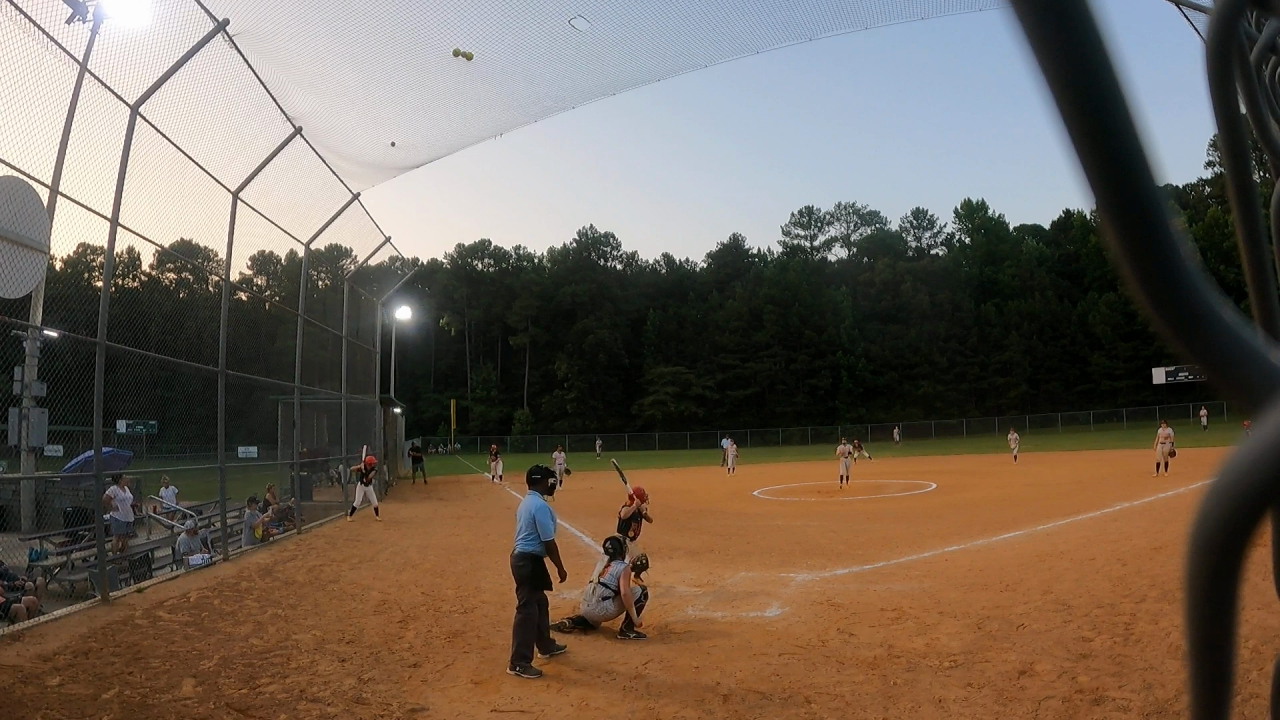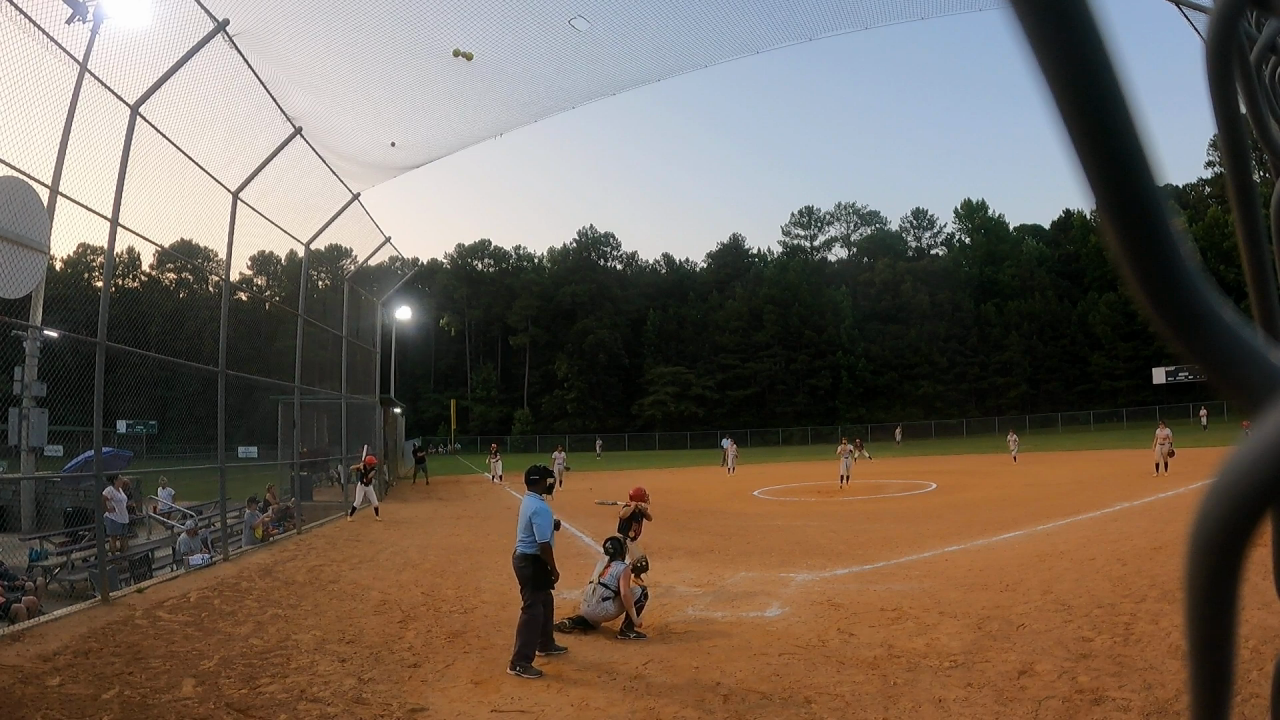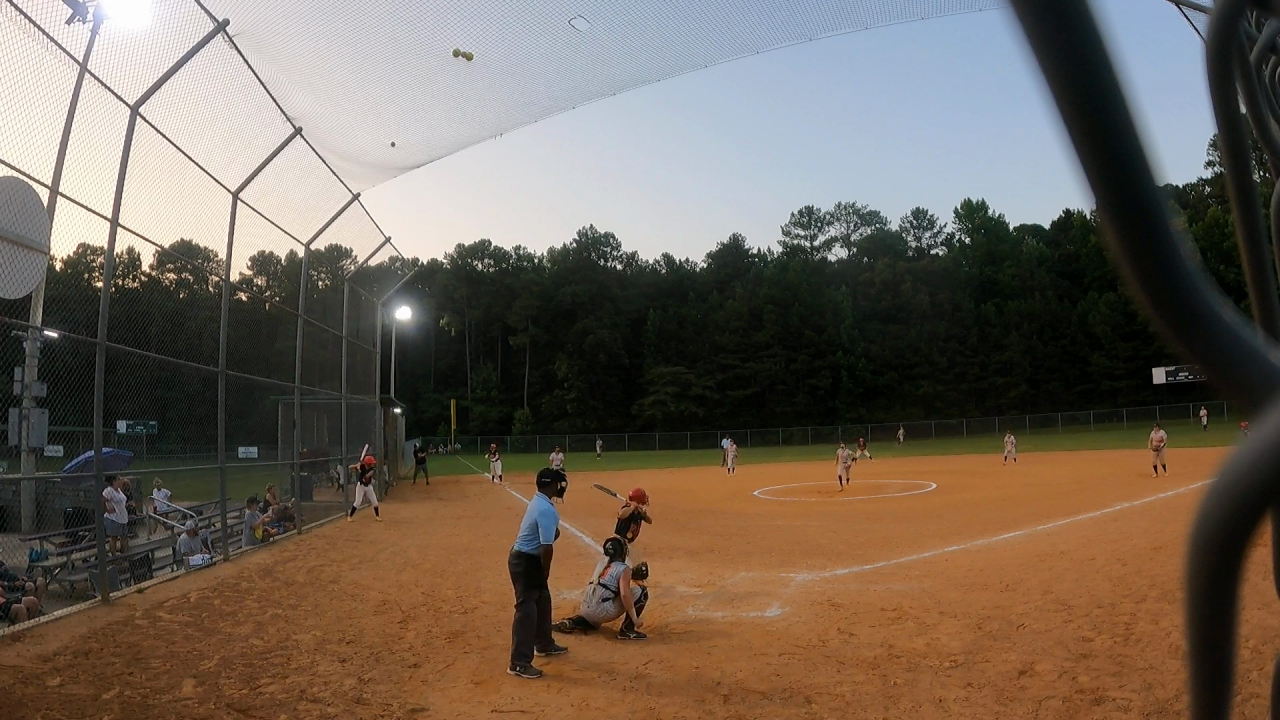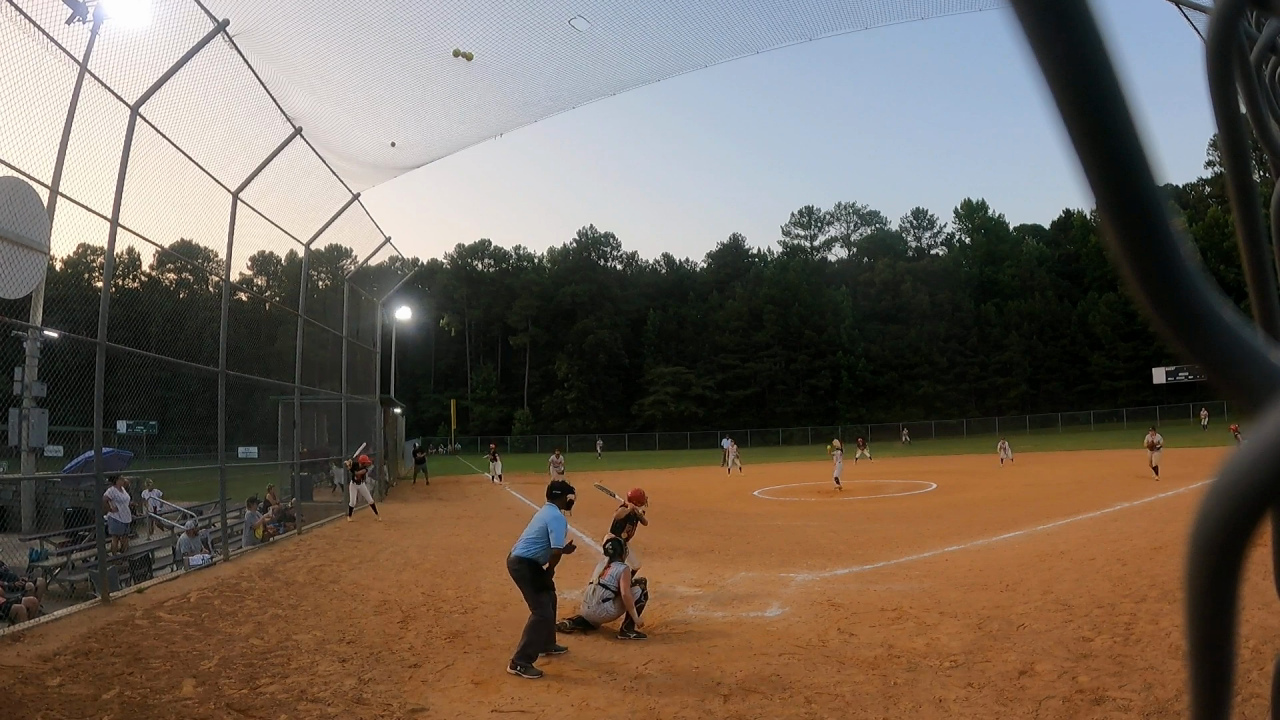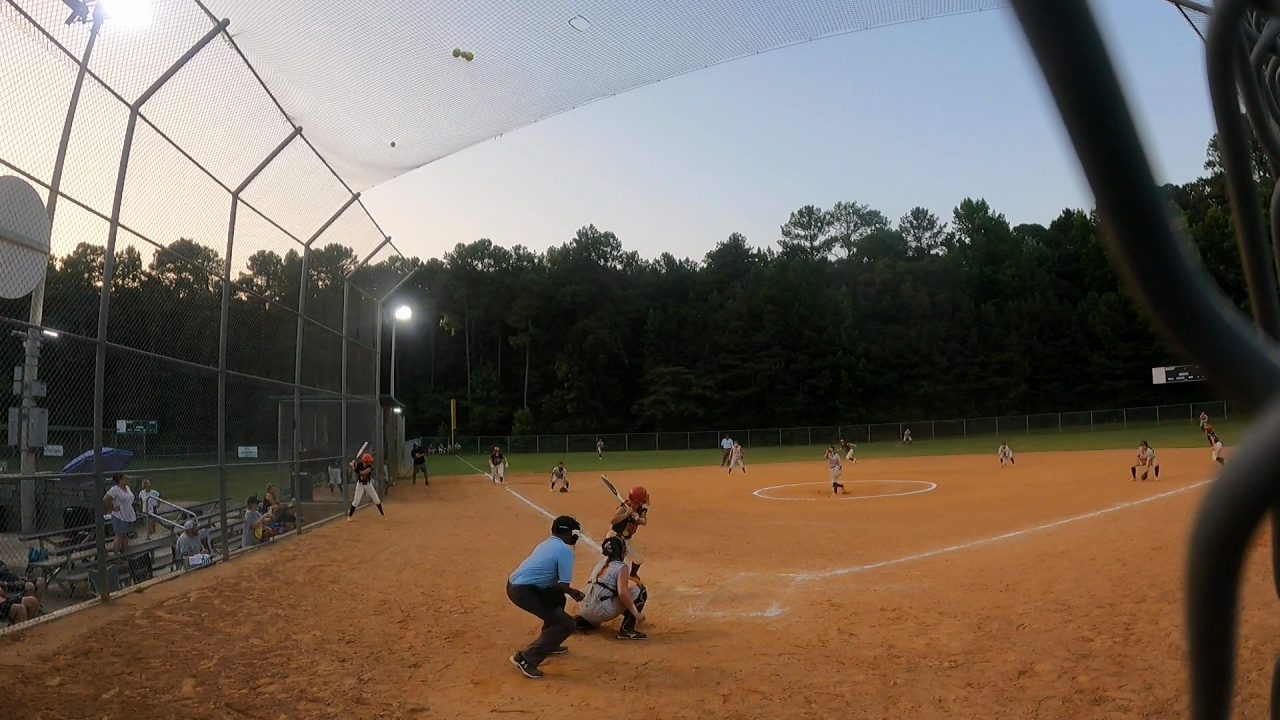
dt=0.4s
person 1, frame 1
left shoulder: (526, 502)
right shoulder: (541, 506)
right elbow: (549, 542)
right wrist: (560, 568)
left hip: (523, 557)
right hip: (529, 561)
left knee: (540, 603)
right knee: (527, 610)
left ankle: (546, 645)
right ankle: (518, 663)
person 1, frame 2
left shoulder: (529, 501)
right shoulder: (540, 507)
right elbow: (544, 544)
left wrist: (551, 526)
right wrist: (553, 568)
left hip: (526, 557)
right hip: (532, 561)
left knee: (545, 601)
right knee: (532, 609)
left ankle: (545, 644)
right ankle: (519, 663)
person 1, frame 3
left shoulder: (538, 502)
right shoulder: (547, 509)
right elbow: (546, 546)
left wrist: (552, 538)
right wrist: (546, 570)
left hip: (526, 557)
right hip: (525, 561)
left knee: (543, 601)
right knee: (526, 609)
left ankle: (544, 645)
right ankle: (518, 663)
person 1, frame 4
left shoulder: (545, 511)
right shoulder: (557, 517)
right elbow: (556, 552)
left wrist: (564, 549)
right wrist: (550, 570)
left hip: (521, 560)
right hip: (525, 564)
left knee: (549, 599)
right knee: (542, 611)
left ankle: (547, 645)
right ankle: (520, 663)
person 1, frame 5
left shoulder: (546, 544)
right shoulder: (565, 550)
right elbow: (563, 586)
left wrist: (570, 592)
left hip: (516, 586)
right hip: (525, 591)
left knee: (558, 600)
right knee: (566, 624)
left ankle: (548, 644)
right ankle: (526, 658)
